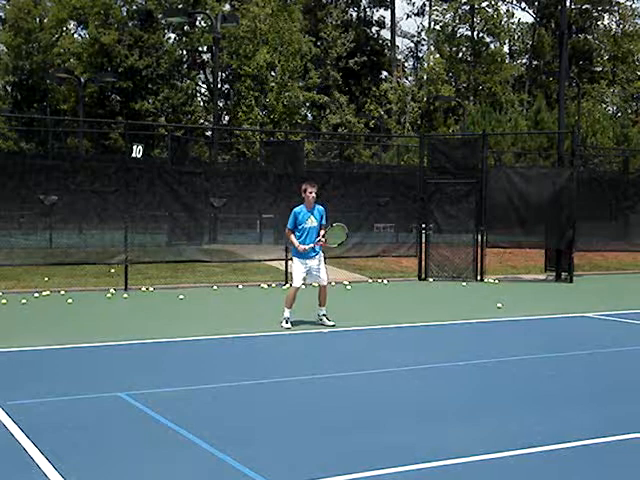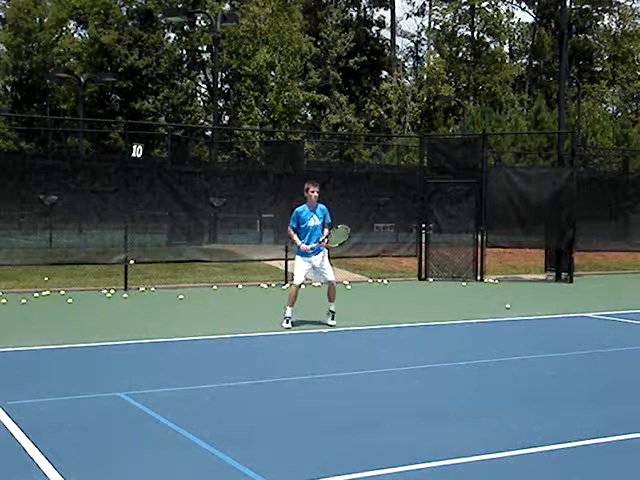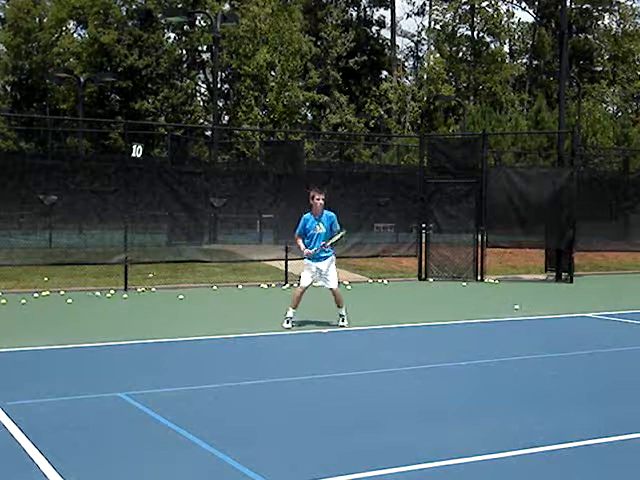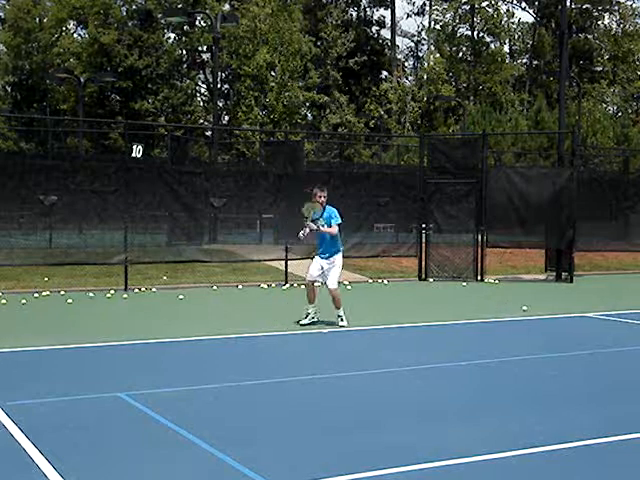
dt=0.2s
person 1, frame 1
left shoulder: (320, 210)
right shoulder: (296, 211)
right elbow: (288, 232)
left wrist: (321, 237)
right wrist: (297, 245)
left hip: (316, 255)
right hip: (300, 256)
left knee: (324, 284)
right knee: (296, 285)
left ankle: (322, 315)
right ankle: (286, 317)
person 1, frame 2
left shoulder: (323, 209)
right shoulder: (299, 211)
right elbow: (290, 230)
left wrist: (324, 237)
right wrist: (299, 244)
left hip: (320, 253)
right hip: (303, 255)
left knee: (331, 281)
right knee: (297, 283)
left ankle: (331, 312)
right ankle: (287, 315)
person 1, frame 3
left shoulder: (330, 216)
right shoulder: (306, 218)
left elbow: (336, 235)
right elbow: (298, 237)
left wrist: (328, 244)
right wrist: (303, 249)
left hip: (328, 259)
right hip: (310, 260)
left knee: (334, 288)
right knee: (302, 286)
left ankle: (342, 315)
right ankle: (289, 316)
person 1, frame 4
left shoulder: (332, 211)
left elbow: (335, 231)
right elbow: (310, 230)
left wrist: (317, 228)
left hip: (334, 256)
right hip: (320, 256)
left knee: (332, 288)
right knee: (309, 280)
left ankle: (341, 315)
right ankle: (312, 313)
